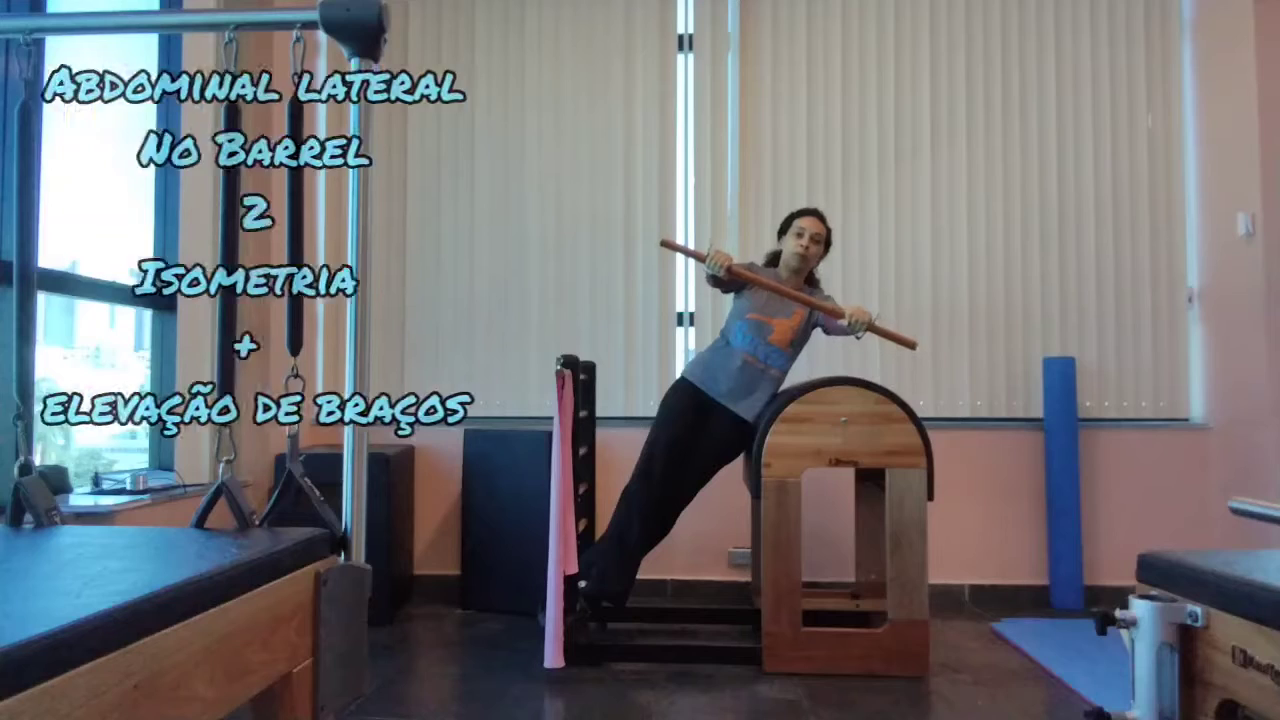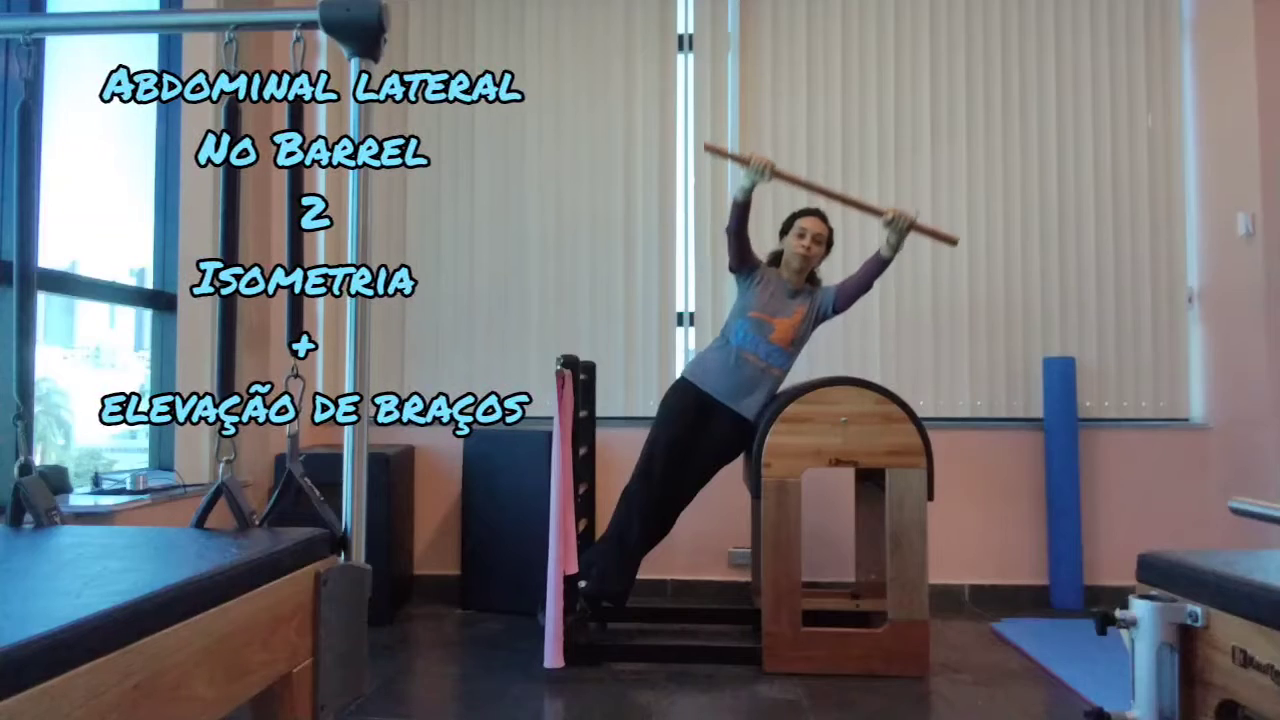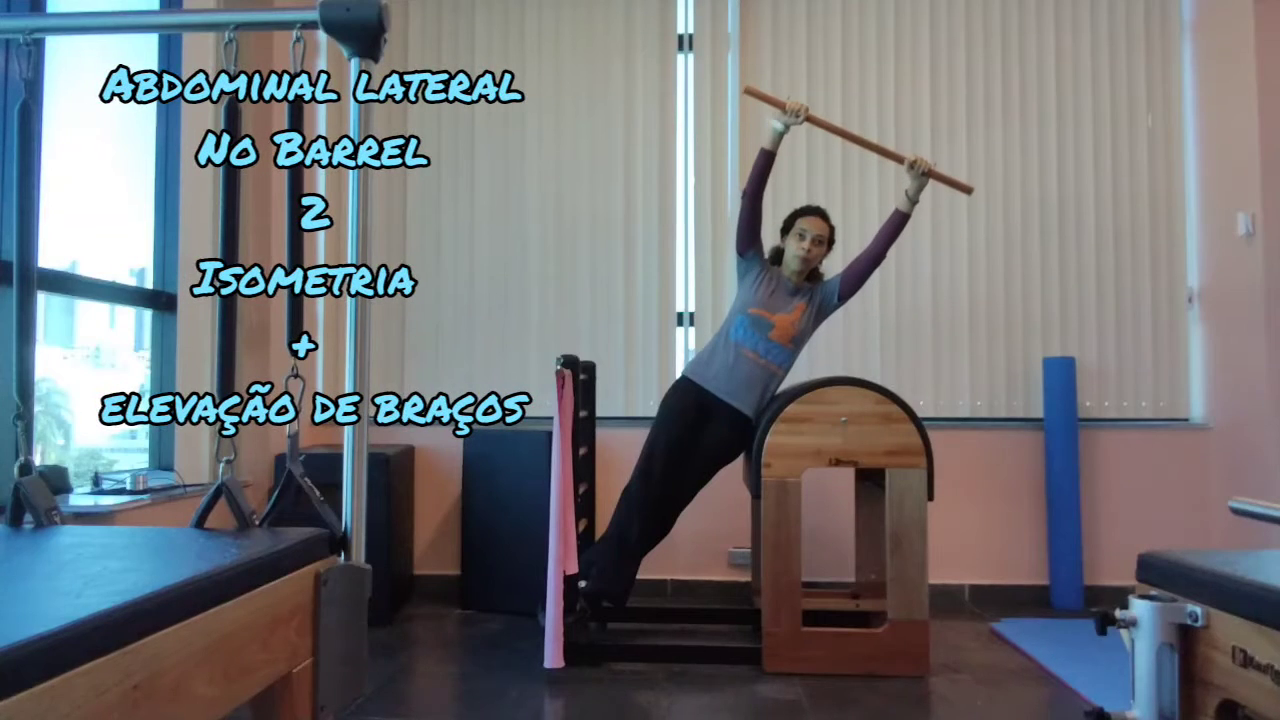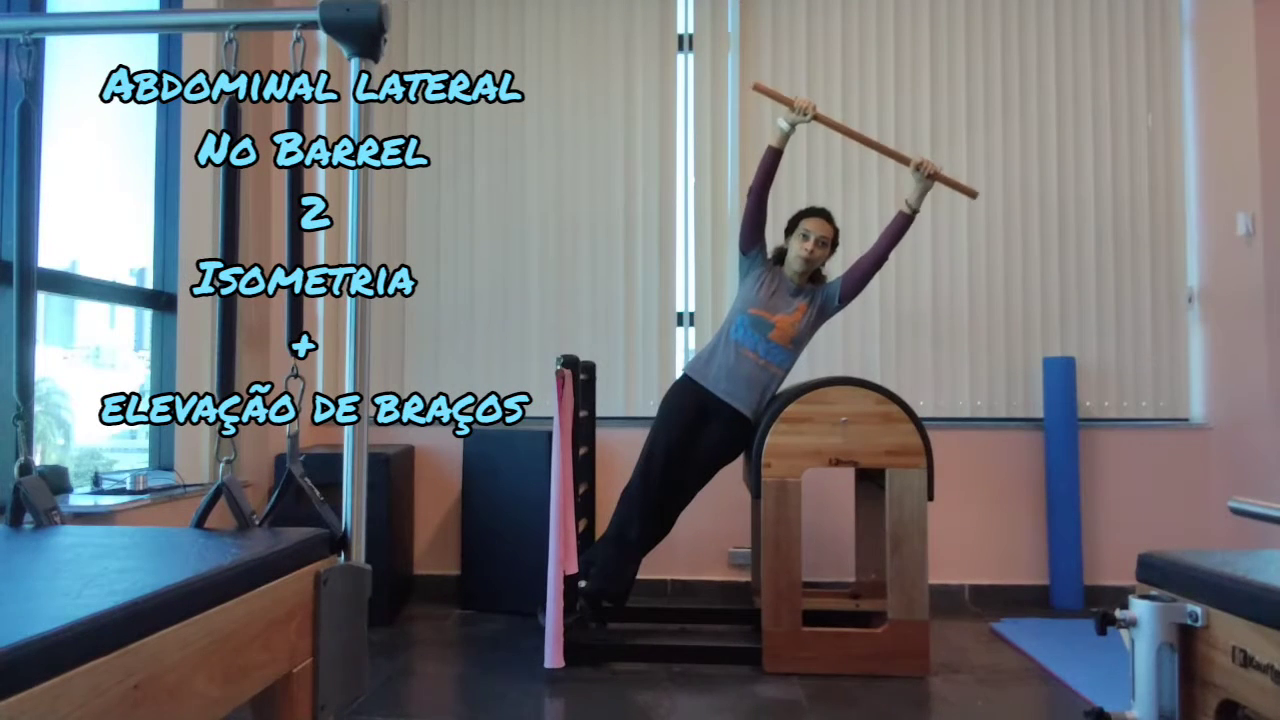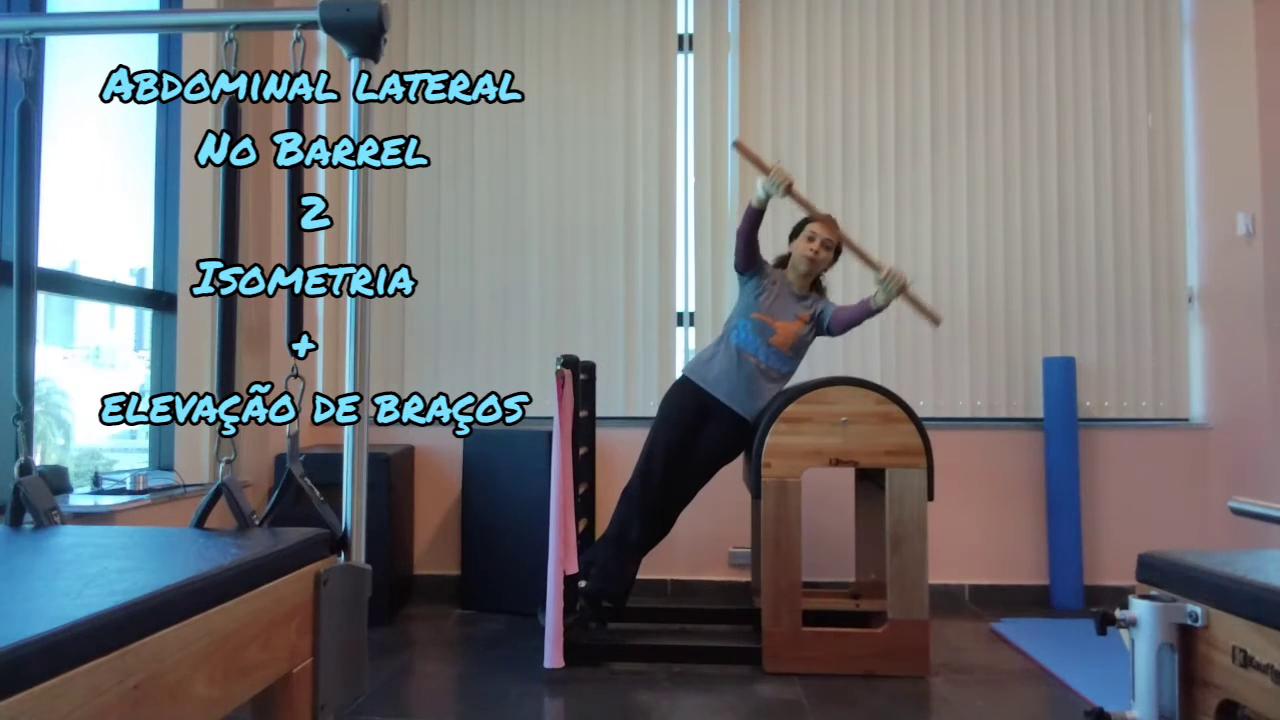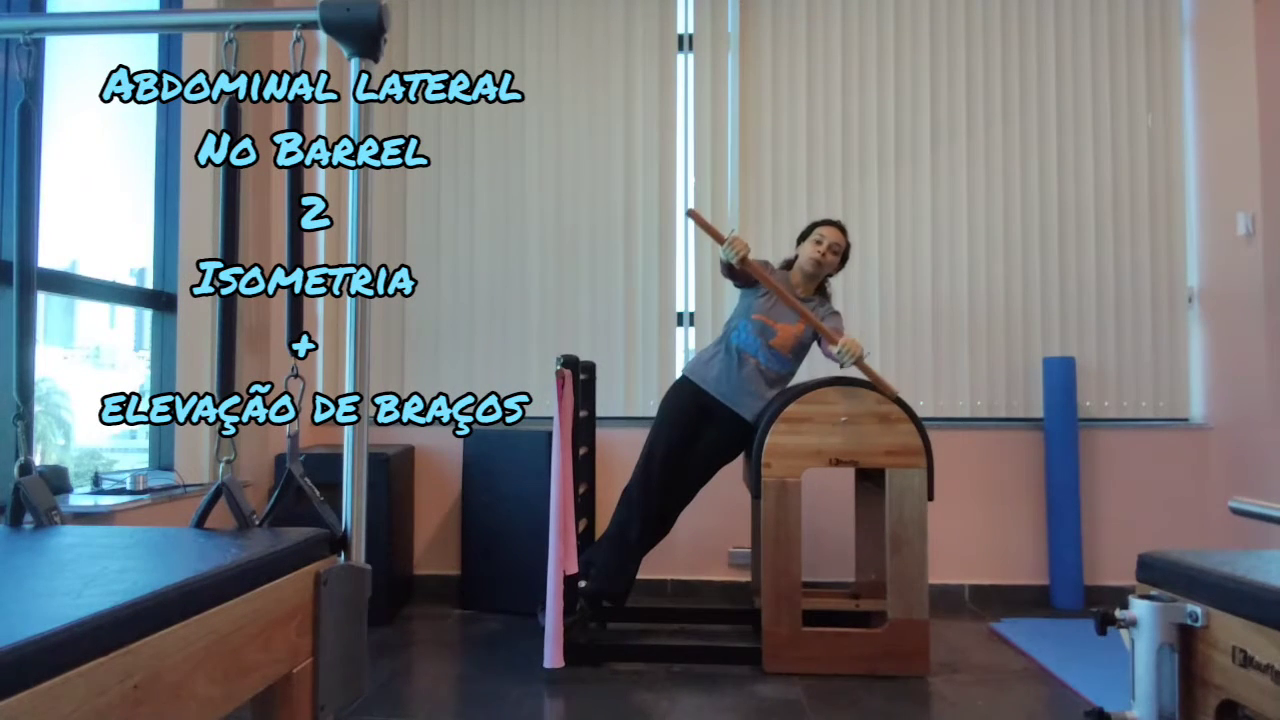
dt=0.5s
person 1, frame 1
left shoulder: (815, 302)
right shoulder: (752, 276)
left elbow: (834, 323)
right elbow: (719, 280)
left wrist: (854, 324)
right wrist: (714, 267)
left hip: (742, 414)
right hip: (698, 386)
left knee: (672, 497)
right knee: (647, 483)
left ankle: (602, 588)
right ankle: (593, 578)
person 1, frame 2
left shoulder: (818, 301)
right shoulder: (755, 275)
left elbow: (860, 282)
right elbow: (735, 235)
left wrist: (892, 244)
right wrist: (747, 185)
left hip: (740, 413)
right hip: (698, 386)
left knee: (672, 498)
right knee: (649, 483)
left ankle: (603, 589)
right ankle: (593, 579)
person 1, frame 3
left shoulder: (822, 297)
right shoulder: (755, 270)
left elbow: (874, 254)
right elbow: (750, 199)
left wrist: (910, 197)
right wrist: (778, 132)
left hip: (740, 413)
right hip: (697, 386)
left knee: (672, 498)
right knee: (648, 483)
left ankle: (601, 588)
right ankle: (592, 580)
person 1, frame 4
left shoulder: (822, 300)
right shoulder: (757, 269)
left elbow: (876, 257)
right elbow: (755, 198)
left wrist: (914, 200)
right wrist: (785, 130)
left hip: (740, 414)
right hip: (697, 386)
left knee: (670, 499)
right knee: (647, 484)
left ankle: (598, 590)
right ankle: (592, 579)
person 1, frame 5
left shoulder: (818, 309)
right shoulder: (758, 276)
left elbow: (846, 319)
right elbow: (744, 241)
left wrist: (878, 301)
right wrist: (762, 196)
left hip: (740, 414)
right hip: (698, 386)
left knee: (670, 499)
right knee: (647, 484)
left ankle: (599, 591)
right ankle: (590, 579)
person 1, frame 6
left shoulder: (824, 313)
right shoulder: (763, 276)
left elbow: (833, 343)
right elbow: (733, 271)
left wrist: (844, 350)
right wrist: (730, 256)
left hip: (742, 416)
right hip: (698, 386)
left knee: (670, 500)
right knee: (646, 485)
left ankle: (600, 589)
right ankle: (590, 580)
